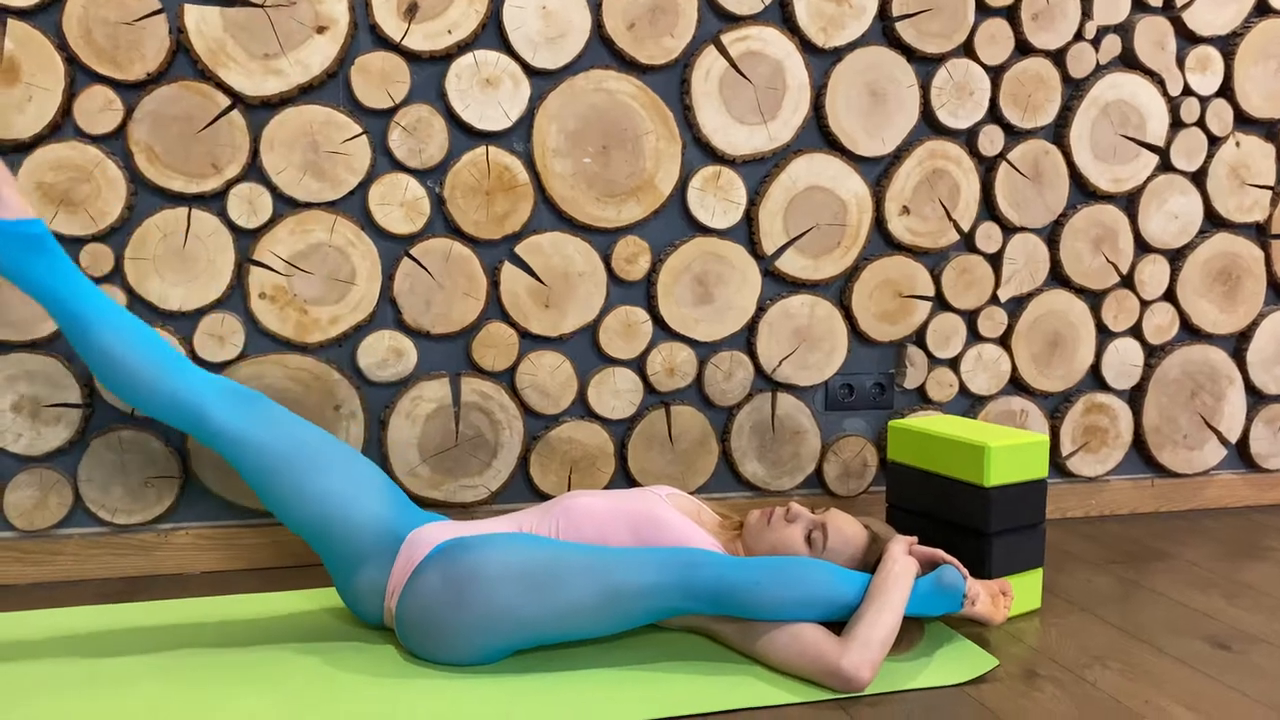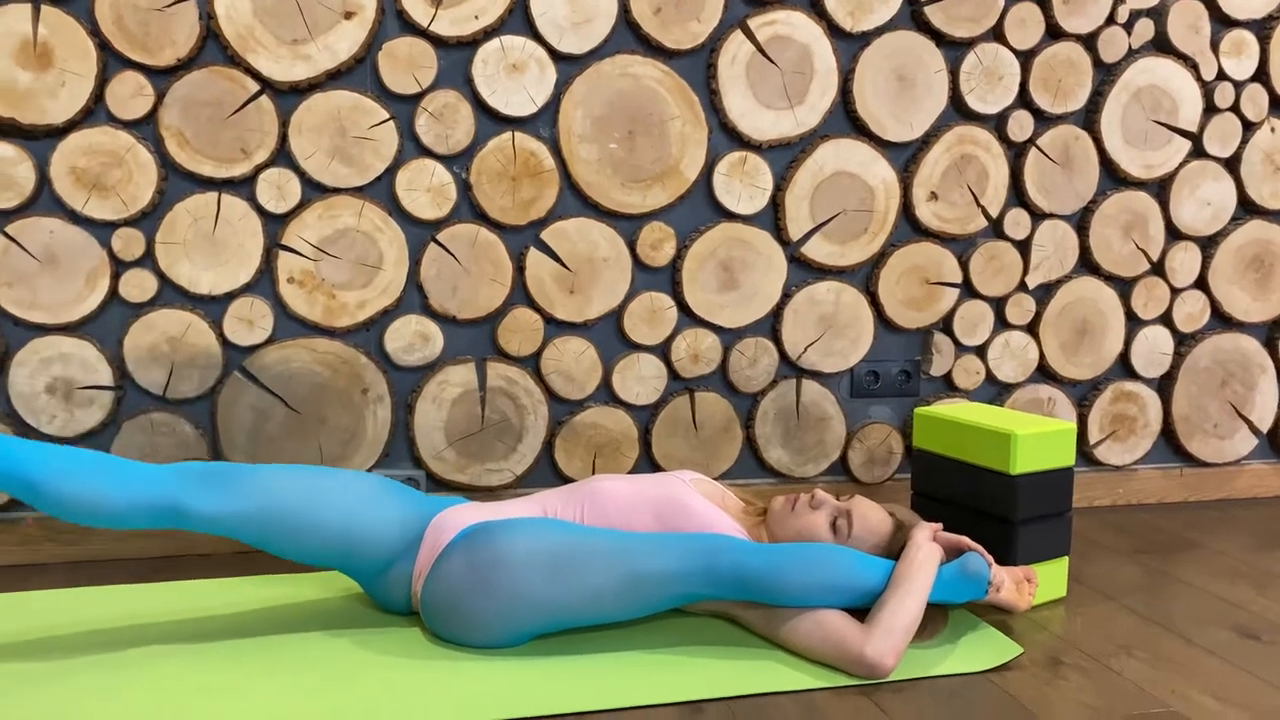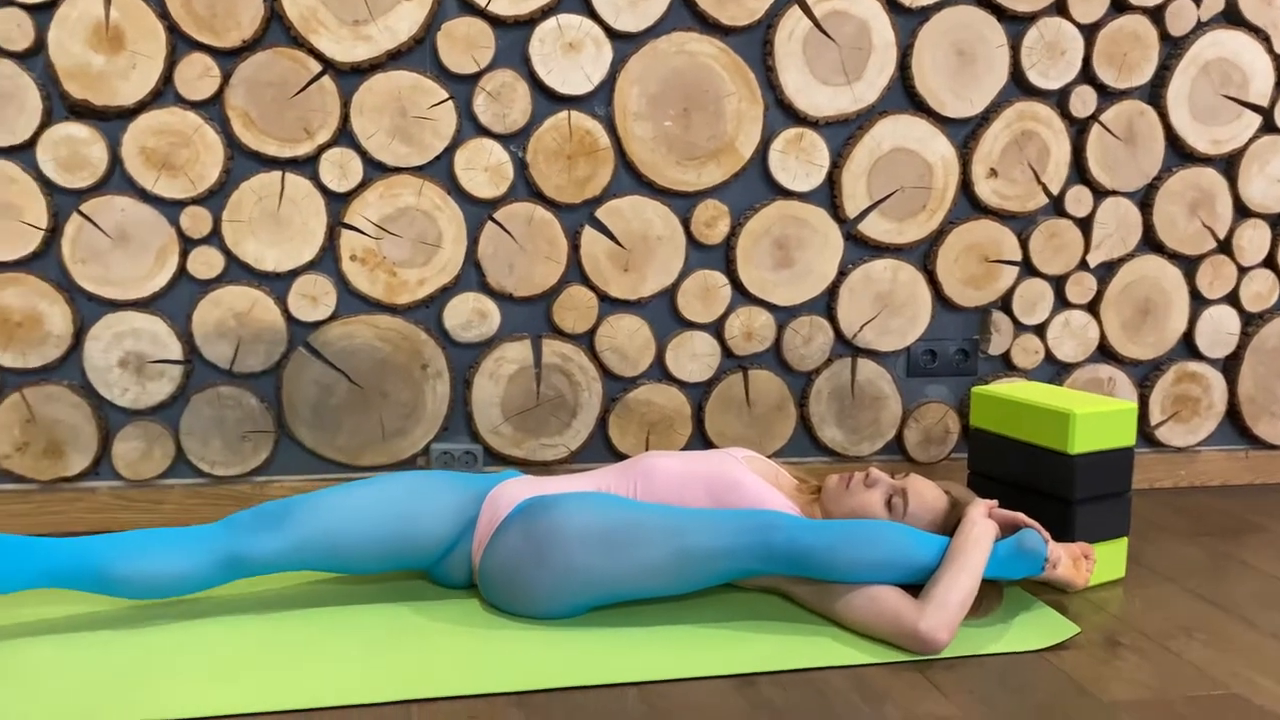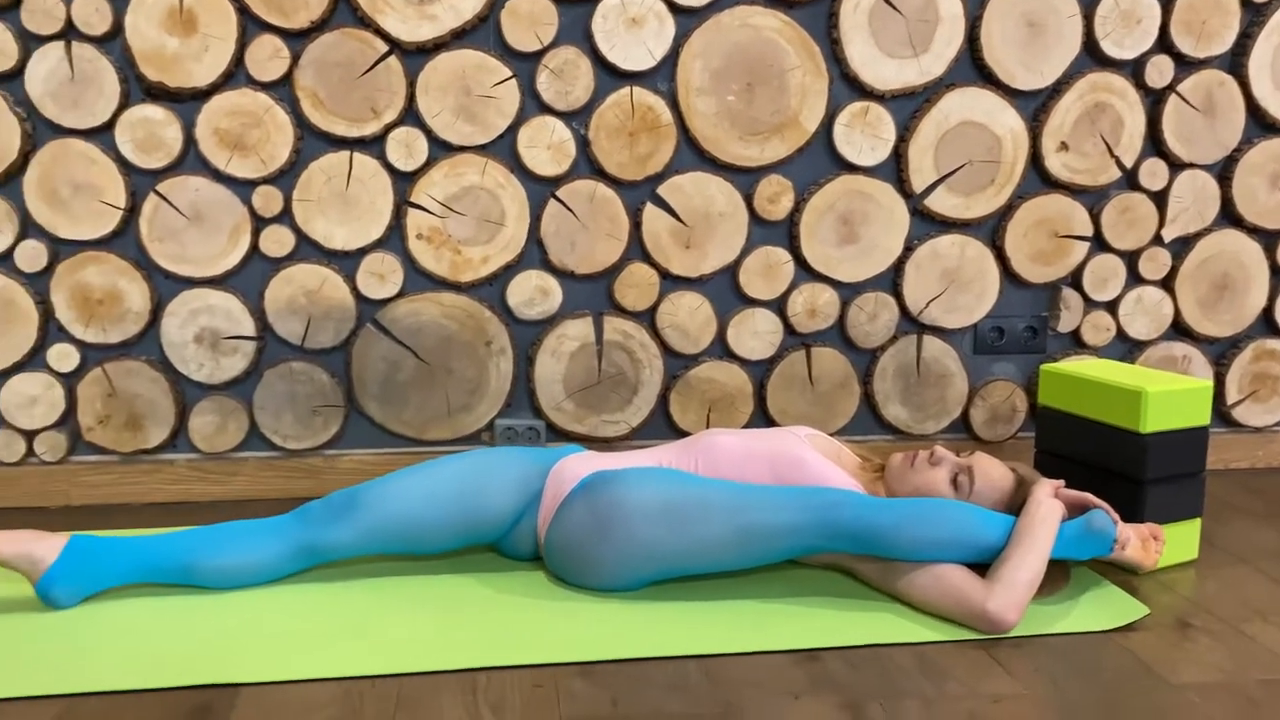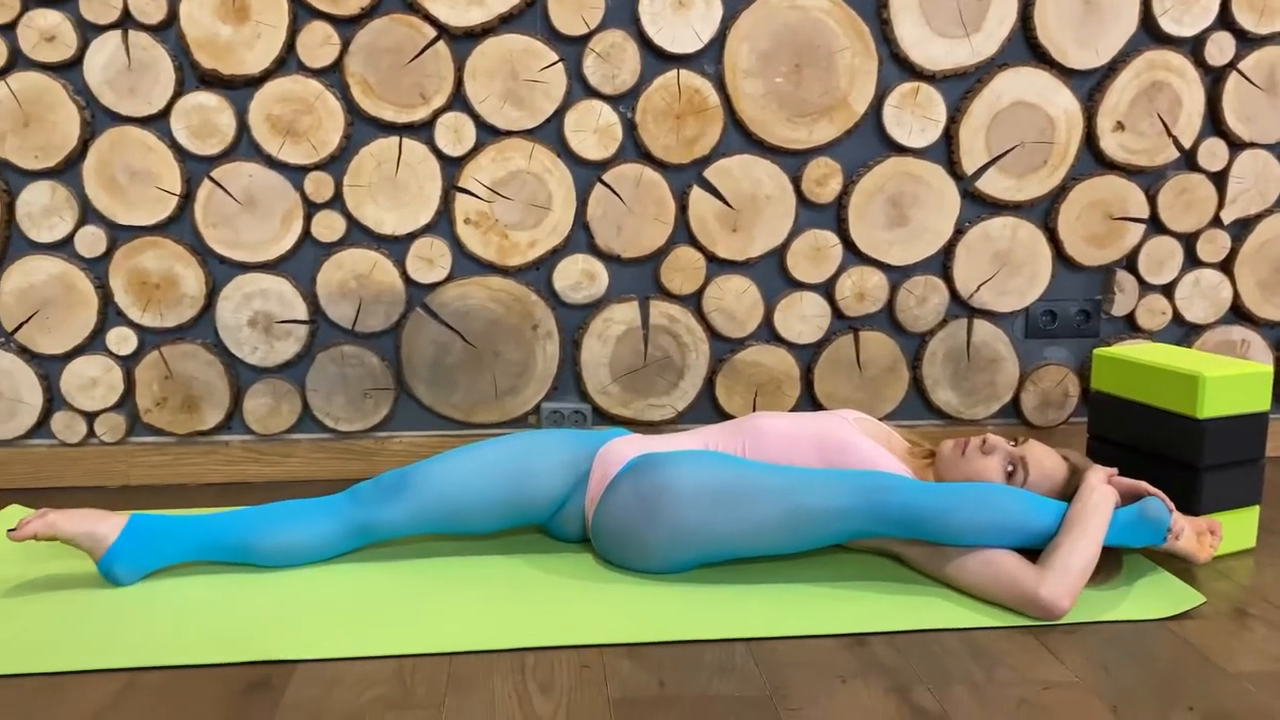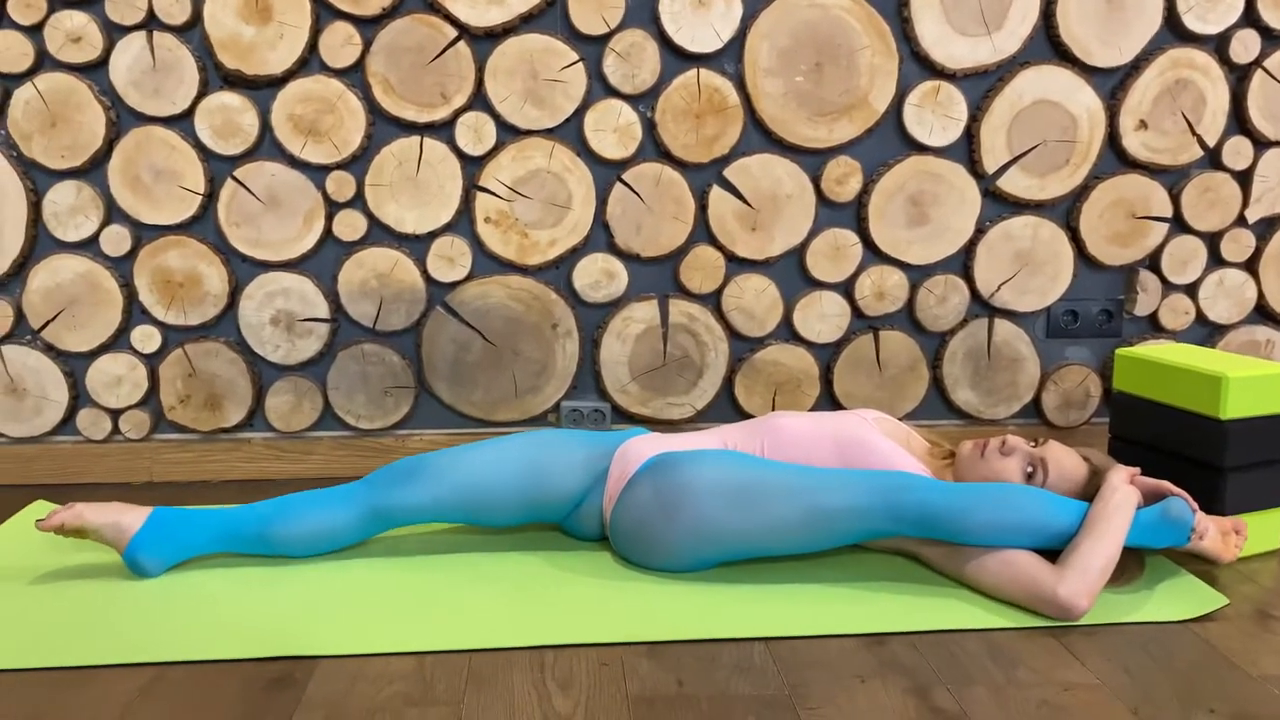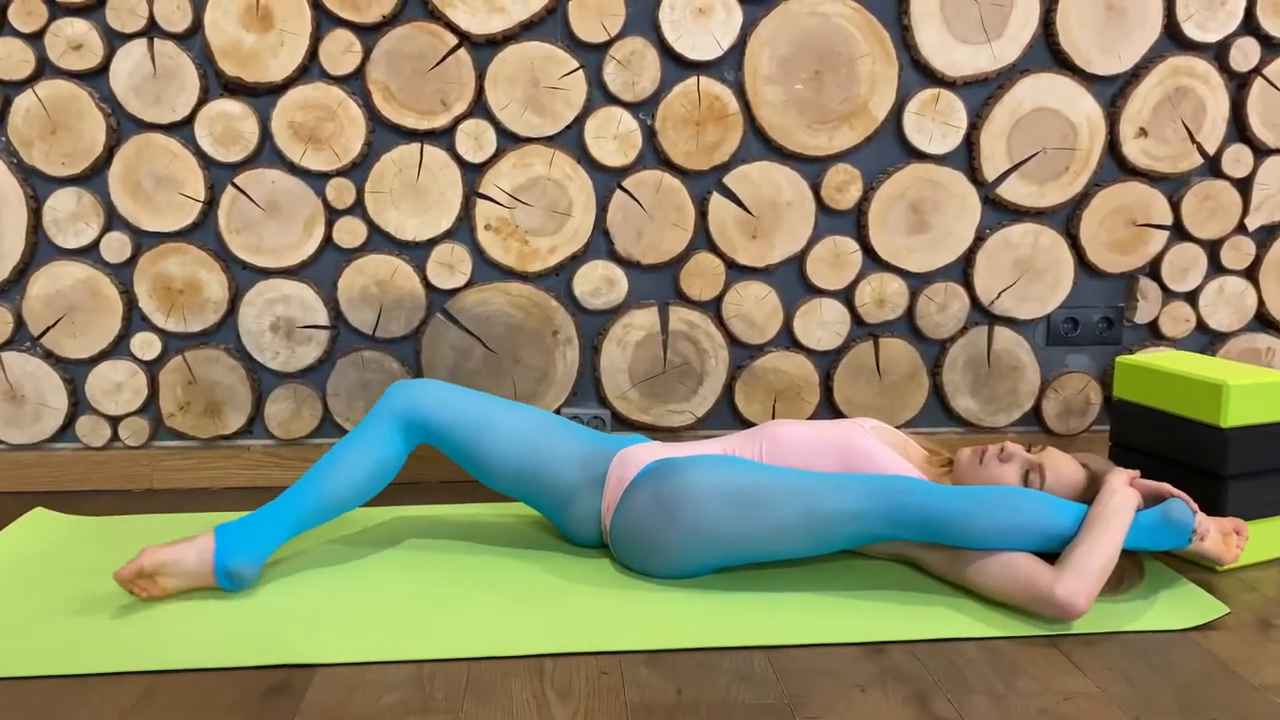
dt=0.5s
person 1, frame 1
left shoulder: (731, 600)
right shoulder: (702, 525)
left elbow: (854, 668)
left wrist: (904, 580)
left hip: (455, 603)
right hip: (413, 558)
person 1, frame 2
left shoulder: (759, 575)
right shoulder: (720, 501)
left elbow: (873, 649)
left wrist: (927, 561)
left hip: (477, 582)
right hip: (436, 523)
right knee: (191, 490)
person 1, frame 3
left shoulder: (810, 552)
right shoulder: (771, 476)
left elbow: (927, 628)
left wrist: (978, 539)
left hip: (539, 558)
right hip: (490, 502)
right knee: (247, 534)
person 1, frame 4
left shoulder: (878, 530)
right shoulder: (837, 456)
left elbow: (997, 606)
left wrist: (1045, 517)
left hip: (601, 532)
right hip: (556, 479)
right knee: (325, 526)
person 1, frame 5
left shoulder: (926, 516)
right shoulder: (891, 438)
left elbow: (1047, 590)
left wrist: (1097, 503)
left hip: (651, 508)
right hip: (602, 462)
right knee: (374, 504)
right ankle: (141, 538)
person 1, frame 6
left shoulder: (946, 513)
right shoulder: (907, 439)
left elbow: (1068, 592)
left wrist: (1120, 504)
left hip: (665, 510)
right hip: (623, 460)
right knee: (392, 488)
right ankle: (164, 531)
person 1, frame 7
left shoulder: (950, 523)
right shoulder: (903, 447)
left elbow: (1064, 591)
left wrist: (1119, 504)
left hip: (667, 513)
right hip: (623, 467)
right knee: (413, 402)
right ankle: (243, 545)
